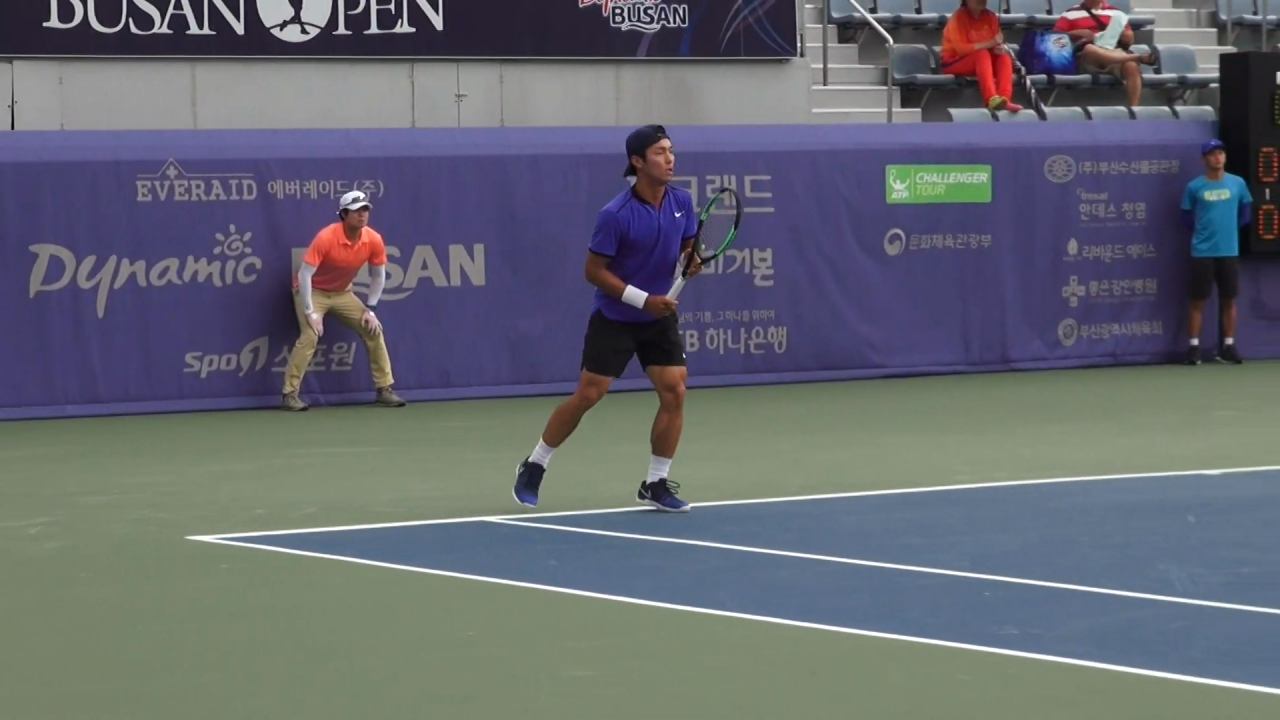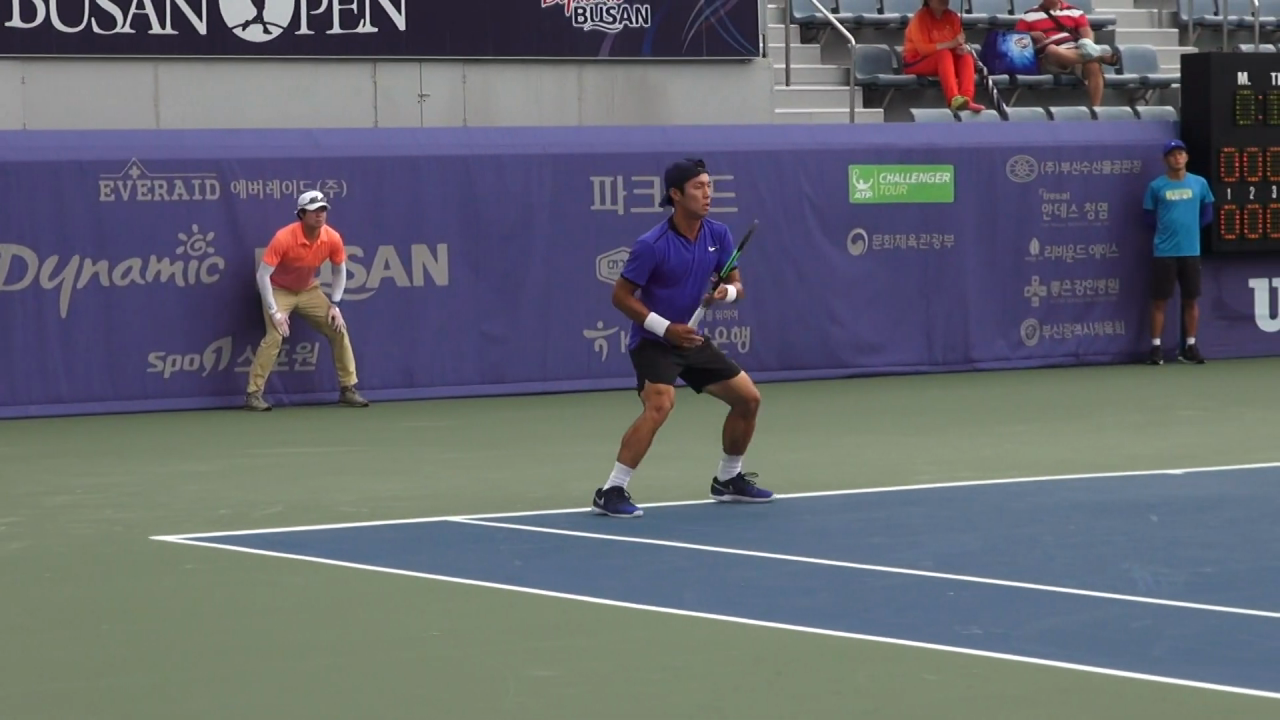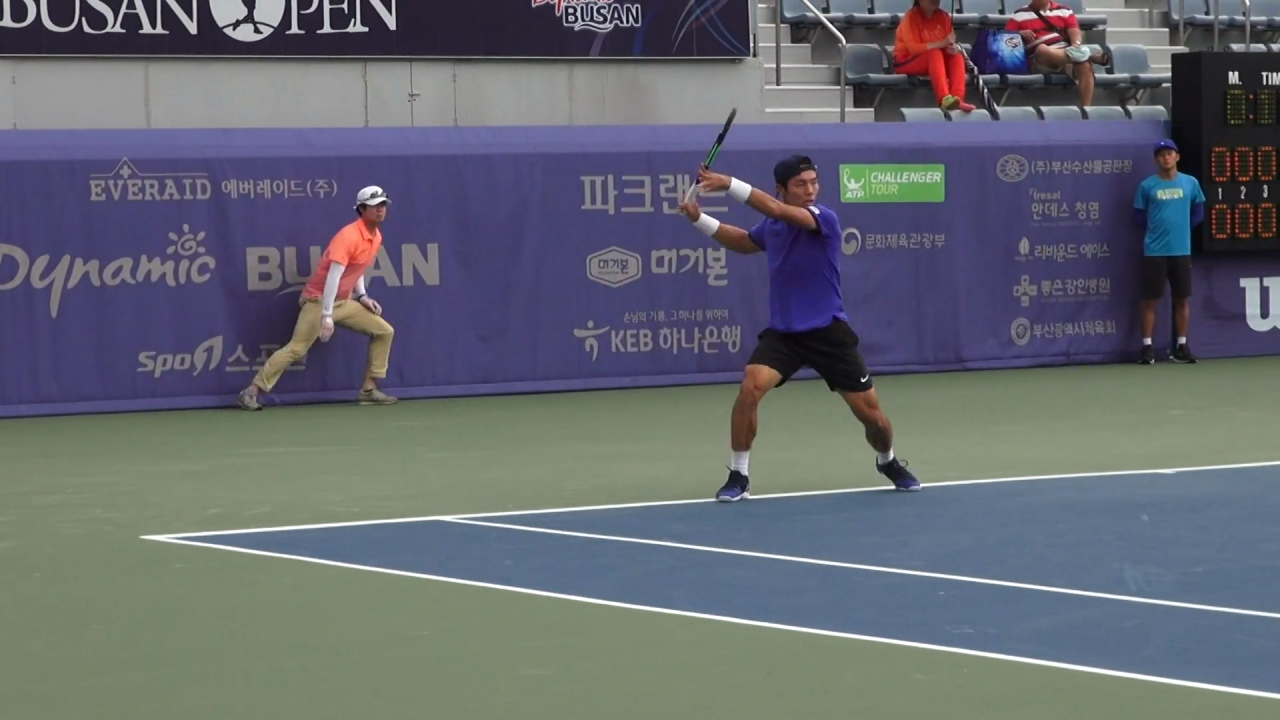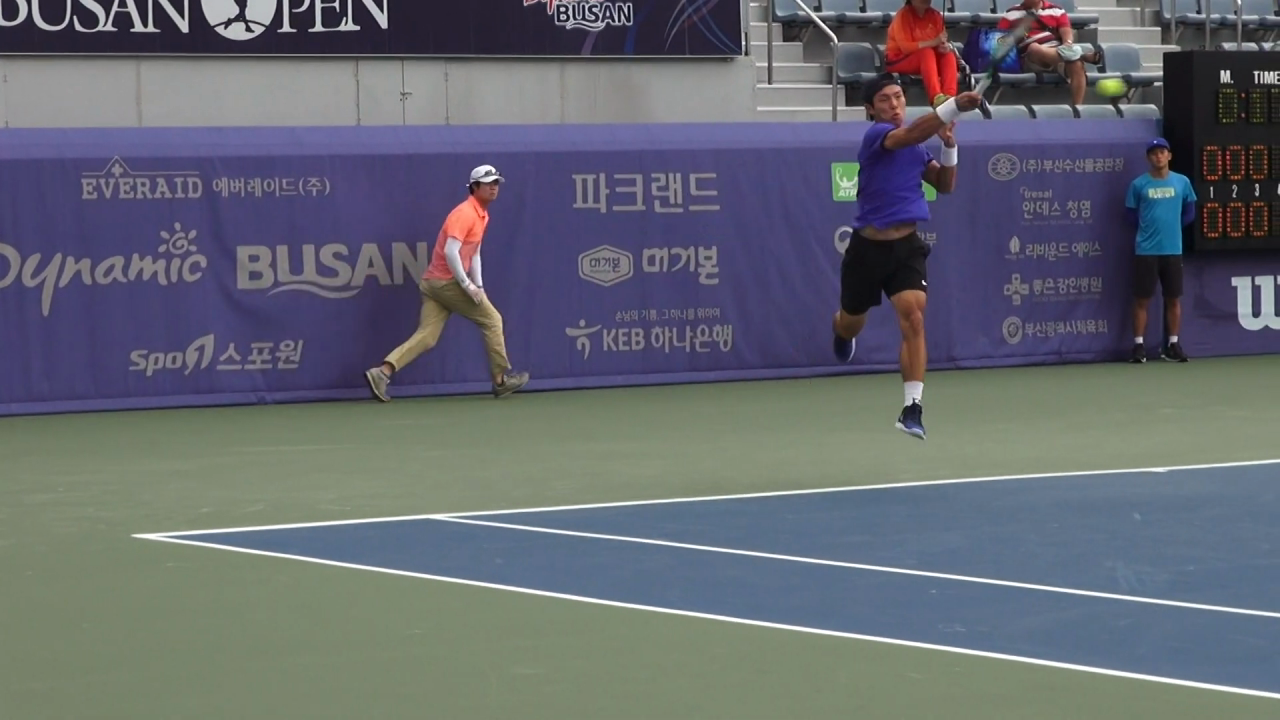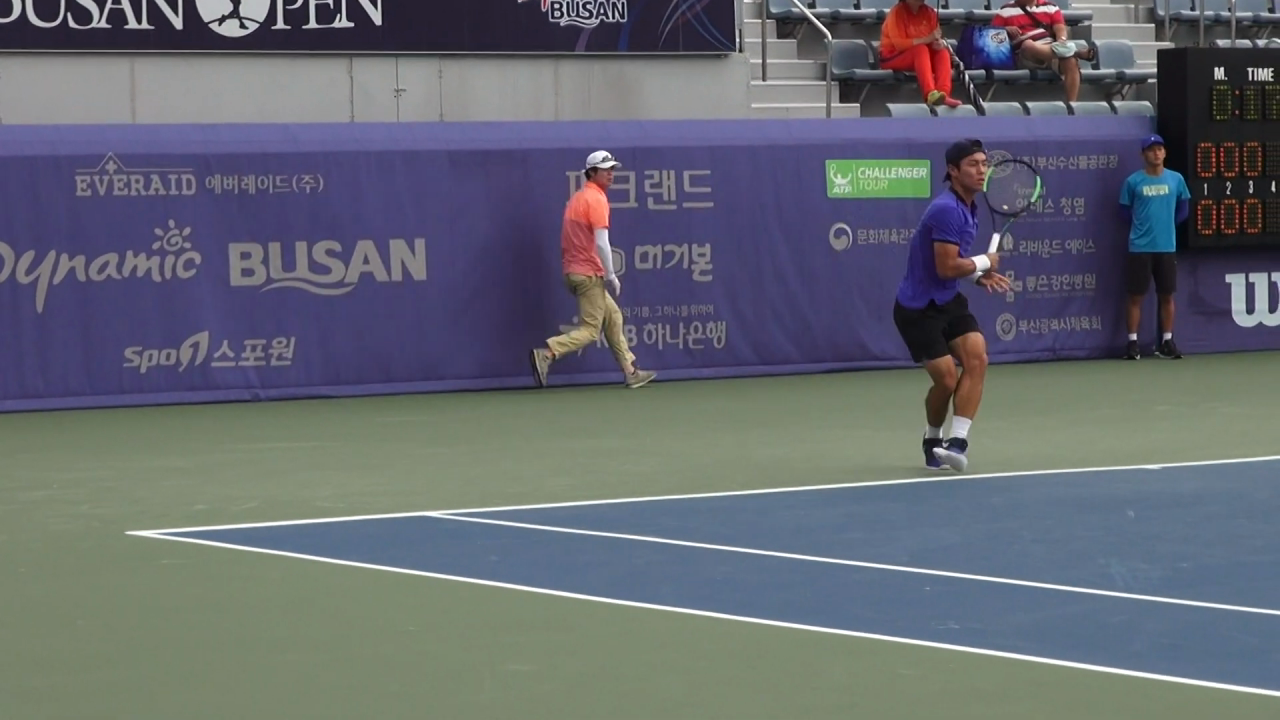
dt=0.4s
person 1, frame 1
left shoulder: (682, 202)
right shoulder: (613, 214)
left elbow: (687, 247)
right elbow: (592, 271)
left wrist: (692, 263)
right wrist: (641, 299)
left hip: (657, 314)
right hip: (612, 314)
left knee: (675, 393)
right knee: (587, 397)
left ankle: (656, 483)
right ankle: (533, 466)
person 1, frame 2
left shoulder: (718, 234)
right shoulder: (651, 246)
left elbow: (736, 285)
right elbow: (621, 296)
left wrist: (727, 293)
right wrist: (663, 328)
left hip: (695, 342)
right hip: (654, 343)
left knee: (749, 399)
right knee: (660, 406)
left ankle: (727, 478)
right ankle: (611, 491)
person 1, frame 3
left shoulder: (825, 217)
right shoulder: (771, 228)
left elbow: (779, 209)
right elbow: (744, 240)
left wrist: (729, 184)
right wrist: (700, 219)
left hip: (829, 332)
right hip: (782, 332)
left knee: (869, 411)
right knee: (750, 390)
left ankle: (889, 461)
right ankle: (739, 476)
person 1, frame 4
left shoulder: (916, 147)
right shoulder: (875, 137)
left elbow: (945, 184)
right elbow: (910, 133)
left wrist: (950, 147)
right wrist: (953, 105)
left hip: (906, 246)
right hip: (869, 247)
left knee: (912, 317)
right knee: (849, 326)
left ankle: (912, 408)
right ankle: (844, 333)
person 1, frame 5
left shoulder: (969, 208)
right shoulder: (944, 209)
right elbow: (947, 267)
left wrist: (984, 272)
right wrist: (987, 262)
left hip: (949, 301)
right hip: (917, 307)
left knee: (976, 356)
right knee: (948, 379)
left ankle: (954, 442)
right ankle: (933, 439)
person 2, frame 1
left shoulder: (374, 240)
right shoulder: (326, 238)
left elbow: (379, 276)
right elbow: (304, 275)
left wrist: (370, 309)
right wrist: (310, 313)
left hip: (343, 292)
right hip: (312, 291)
left knee: (373, 330)
right knee: (310, 336)
left ankle: (384, 389)
right ankle: (289, 393)
person 2, frame 2
left shoulder: (333, 238)
right shoulder: (284, 238)
left elbow: (339, 271)
right elbow: (262, 275)
left wrist: (335, 304)
right wrist: (273, 312)
left hip: (309, 291)
right hip: (279, 290)
left knee: (338, 330)
right knee: (275, 335)
left ankle: (348, 390)
right ankle: (254, 393)
person 2, frame 3
left shoulder: (376, 237)
right shoulder: (348, 236)
right elbow: (332, 275)
left wrist: (363, 296)
right wrist: (327, 315)
left hip: (344, 301)
right hip: (318, 298)
left knee: (384, 332)
right knee: (297, 348)
left ankle: (368, 389)
right ankle: (253, 390)
person 2, frame 4
left shoulder: (481, 214)
right shoulder: (464, 213)
left elbow: (474, 253)
right elbow: (450, 250)
left wrist: (477, 285)
right wrist: (468, 284)
left hip: (434, 282)
right hip: (445, 281)
left knee: (426, 337)
right knee: (492, 320)
left ankle: (381, 372)
right ankle: (501, 380)
person 2, frame 5
left shoulder: (579, 196)
right shoulder: (596, 200)
right elbow: (601, 243)
right wrist: (611, 276)
left hip: (575, 272)
right hip: (587, 273)
left knee: (613, 317)
right knee: (590, 329)
left ankle: (630, 372)
right ankle: (545, 353)
person 3, frame 1
left shoulder: (1238, 183)
right shoulder: (1194, 186)
left elbow: (1245, 213)
right elbow: (1188, 216)
left wrist: (1228, 228)
right wrist: (1205, 230)
left hip: (1229, 251)
right hip: (1202, 252)
left knee: (1229, 300)
right knee: (1198, 301)
left ankle: (1228, 346)
right ankle: (1194, 346)
person 3, frame 2
left shoulder: (1200, 183)
right shoulder: (1156, 186)
left elbow: (1207, 213)
right elbow: (1149, 216)
left wrist: (1190, 228)
right wrist: (1166, 230)
left hip: (1191, 251)
right hip: (1164, 252)
left knee: (1191, 300)
right knee: (1160, 301)
left ankle: (1190, 346)
right ankle: (1156, 347)
person 3, frame 3
left shoulder: (1191, 183)
right shoulder: (1147, 185)
left elbow: (1198, 213)
right elbow: (1140, 215)
left wrist: (1180, 227)
right wrist: (1157, 229)
left hip: (1181, 250)
right hip: (1154, 251)
left knee: (1182, 300)
right knee: (1150, 300)
left ankle: (1181, 345)
right ankle: (1147, 346)
person 3, frame 4
left shoulder: (1182, 182)
right shoulder: (1138, 184)
left elbow: (1189, 212)
right elbow: (1132, 214)
left wrist: (1171, 226)
right wrist: (1148, 228)
left hip: (1173, 249)
right hip: (1146, 250)
left knee: (1173, 298)
right knee: (1142, 299)
left ankle: (1173, 345)
right ankle: (1138, 345)
person 3, frame 5
left shoulder: (1176, 179)
right shoulder: (1133, 181)
left elbow: (1183, 210)
right elbow: (1125, 211)
left wrist: (1166, 223)
right wrist: (1141, 225)
left hip: (1167, 247)
right hip: (1139, 248)
left knee: (1167, 296)
right knee: (1135, 296)
left ankle: (1167, 342)
right ankle: (1132, 342)
